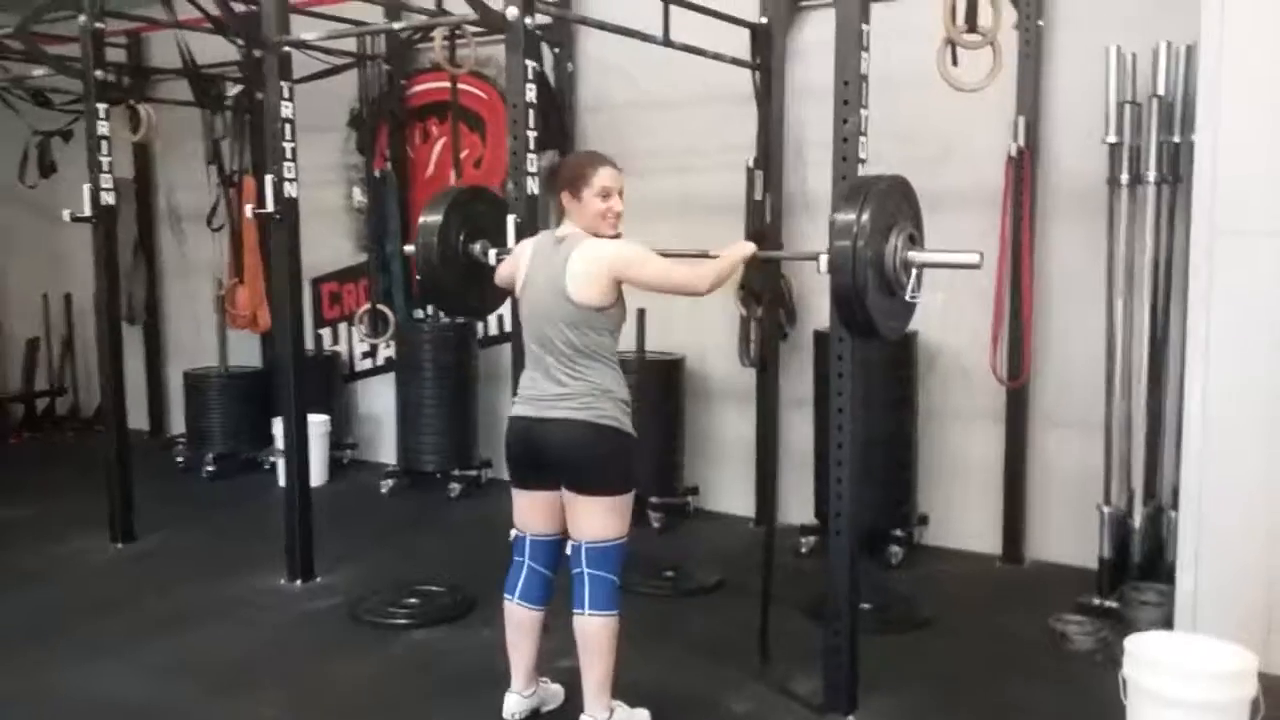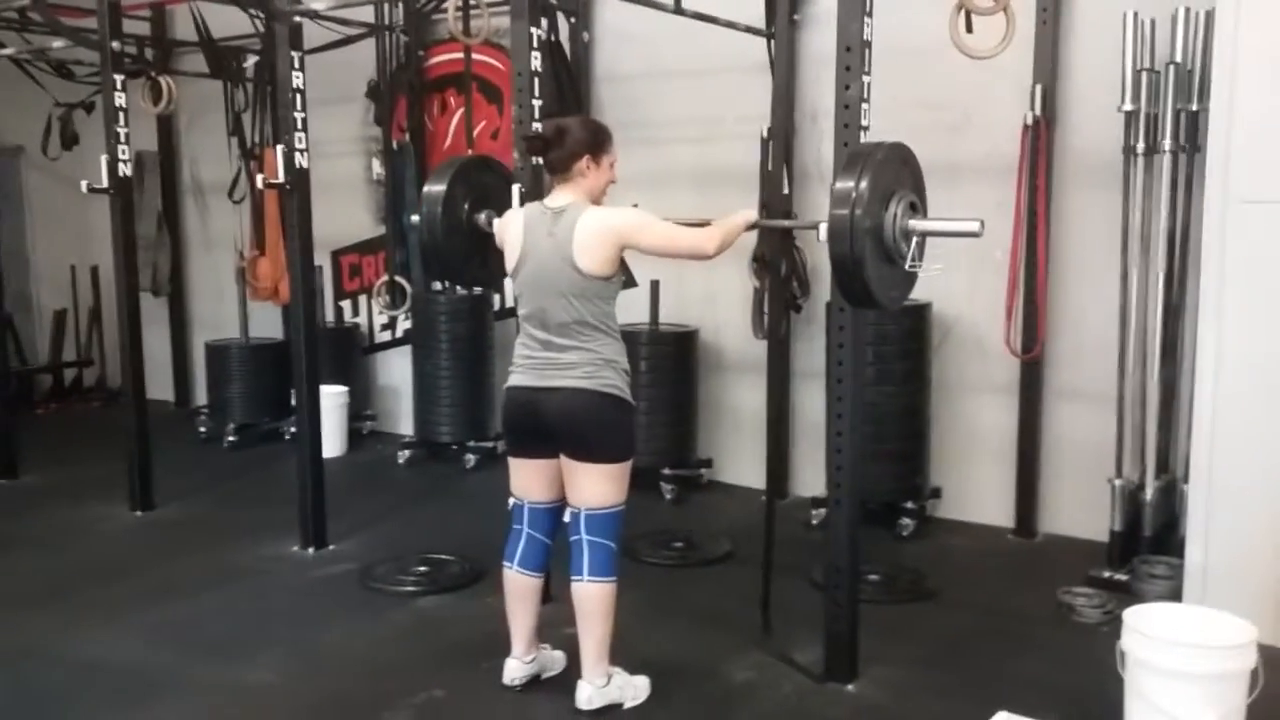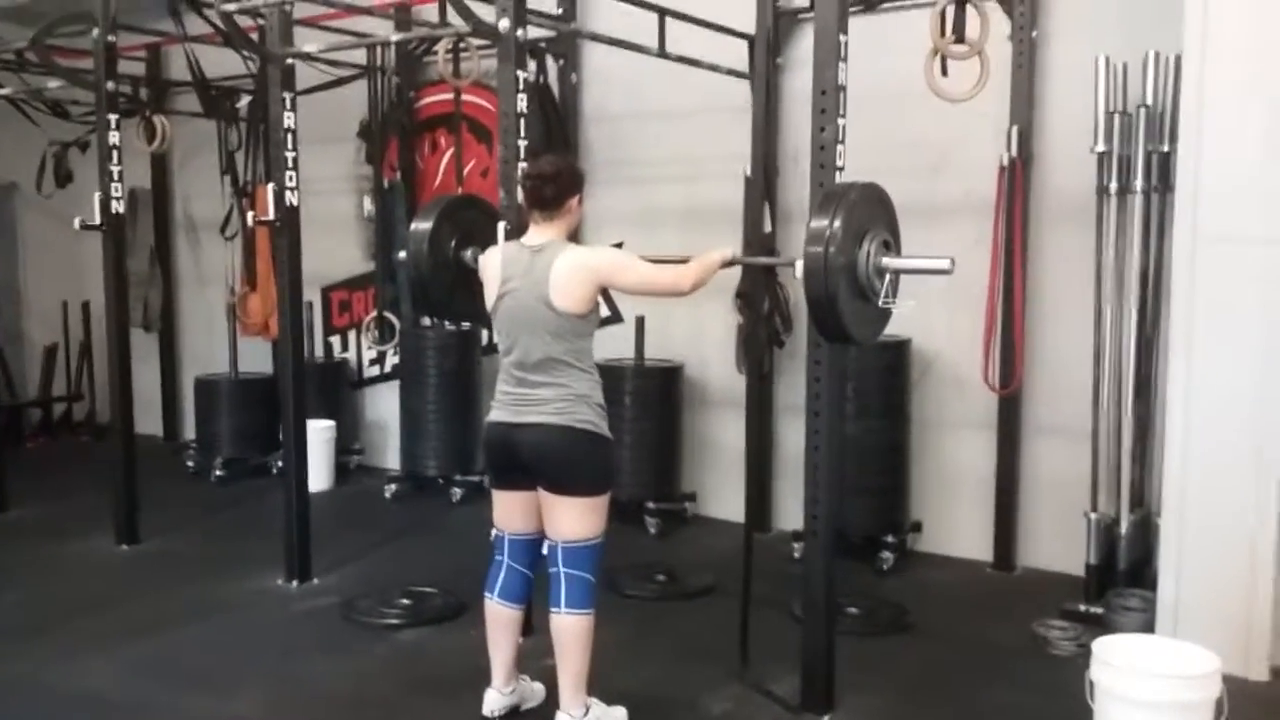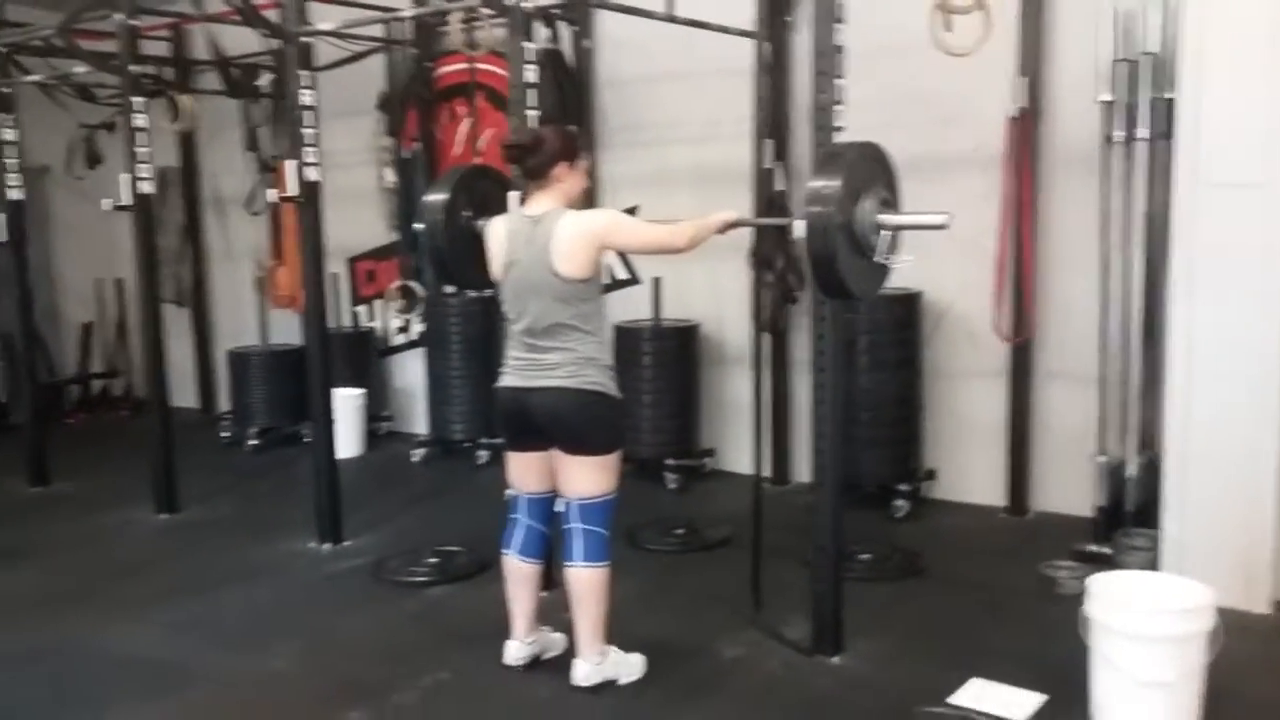
dt=0.7s
person 1, frame 1
left shoulder: (532, 250)
right shoulder: (609, 256)
left elbow: (501, 276)
right elbow: (699, 281)
right wrist: (739, 253)
left hip: (528, 426)
right hip: (590, 432)
left knee: (532, 559)
right knee: (597, 572)
person 1, frame 2
left shoulder: (516, 224)
right shoulder: (609, 224)
right elbow: (705, 244)
right wrist: (743, 219)
left hip: (525, 396)
right hip: (591, 401)
left knee: (529, 527)
right knee: (594, 538)
left ankle: (521, 656)
right ankle: (597, 681)
person 1, frame 3
left shoulder: (493, 261)
right shoulder: (586, 264)
right elbow: (680, 281)
right wrist: (719, 257)
left hip: (505, 430)
right hip: (569, 436)
left knee: (511, 558)
right knee: (573, 570)
person 1, frame 4
left shoulder: (498, 231)
right shoulder: (587, 227)
right elbow: (677, 239)
right wrist: (719, 219)
left hip: (517, 395)
right hip: (580, 398)
left knee: (527, 516)
right knee: (587, 526)
left ankle: (522, 639)
right ankle: (592, 659)
